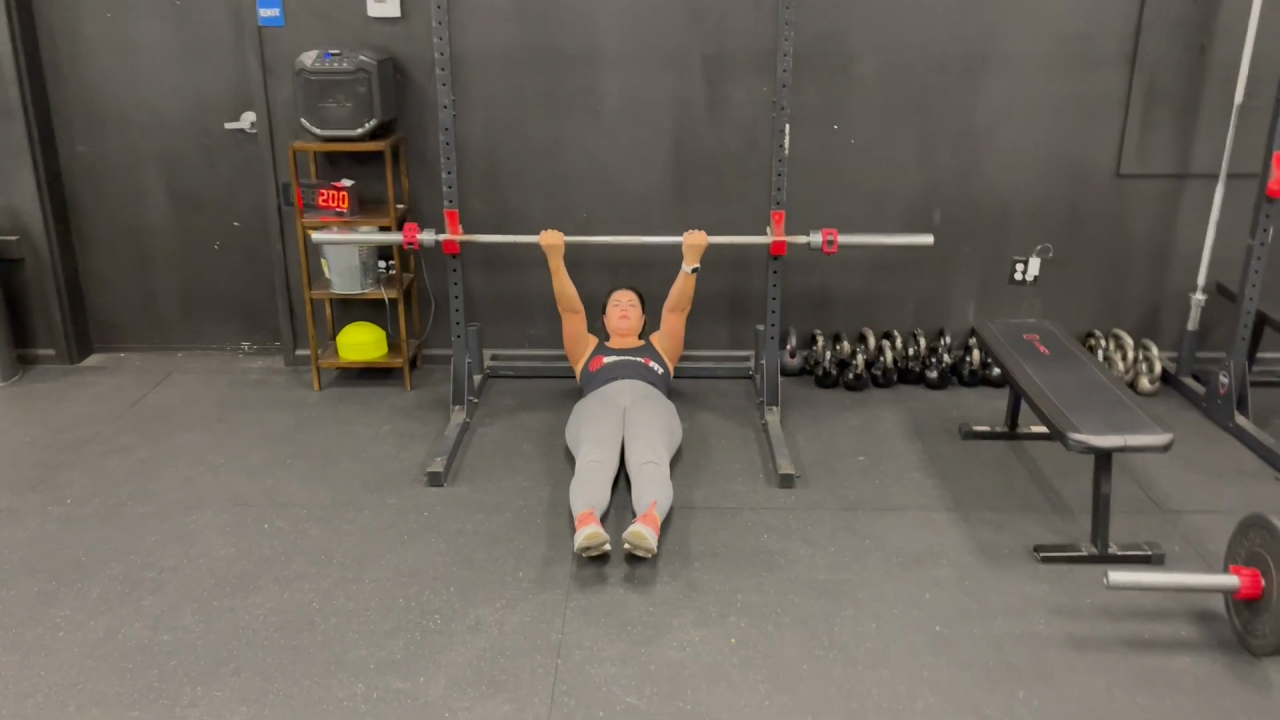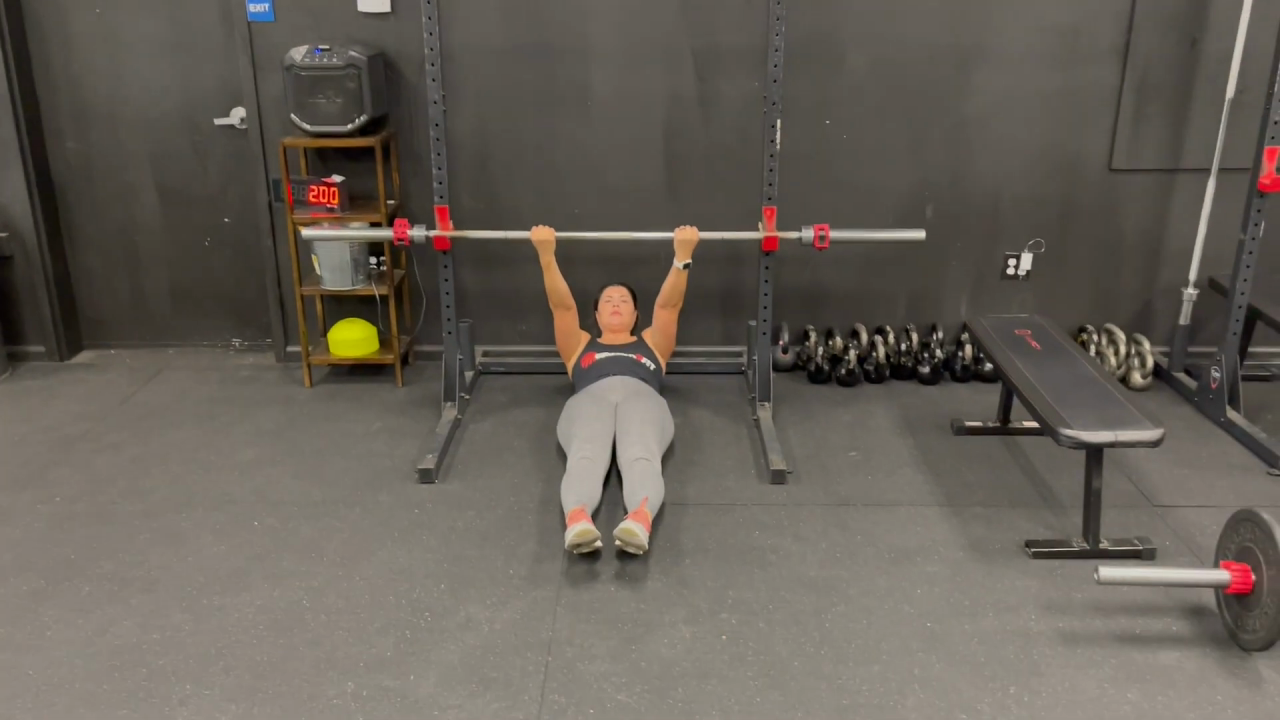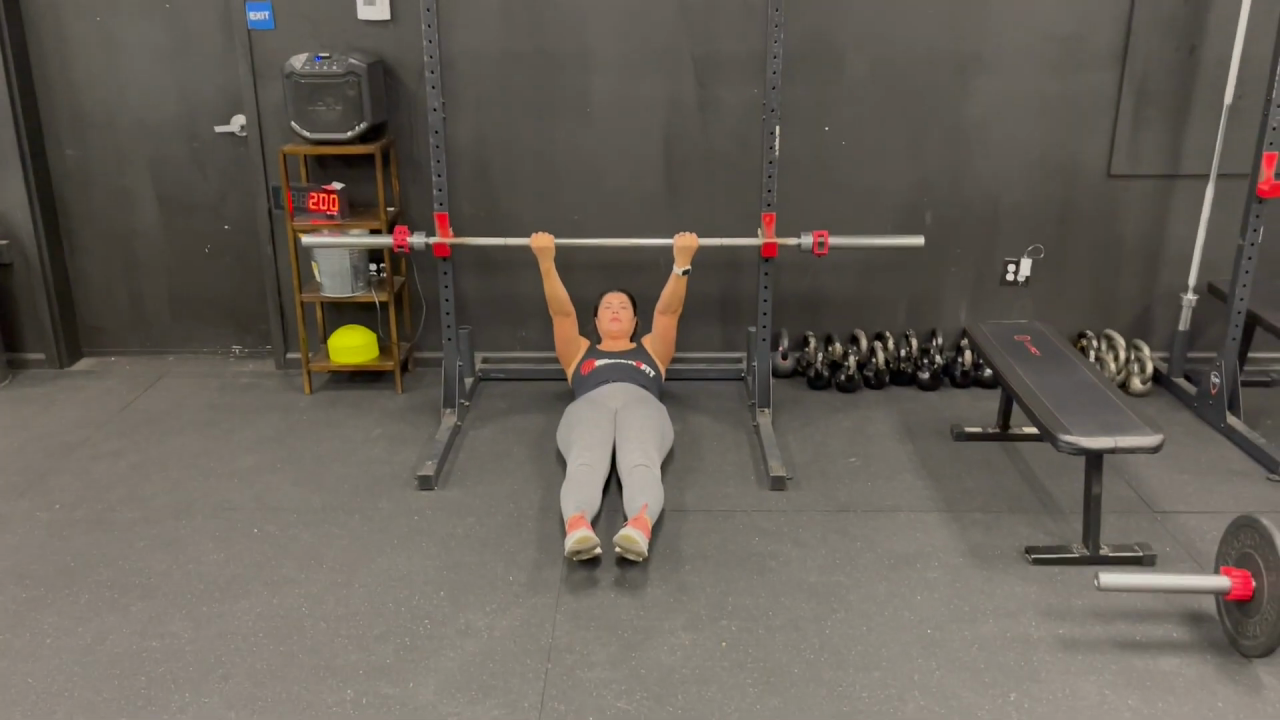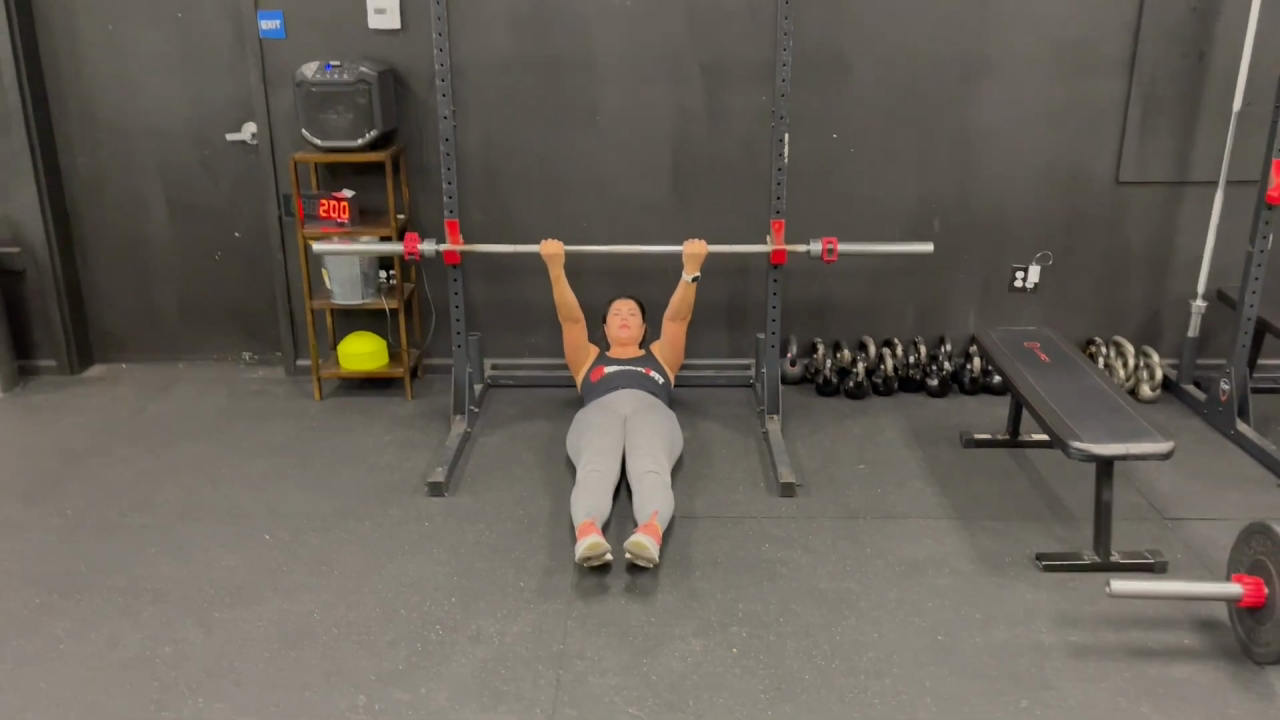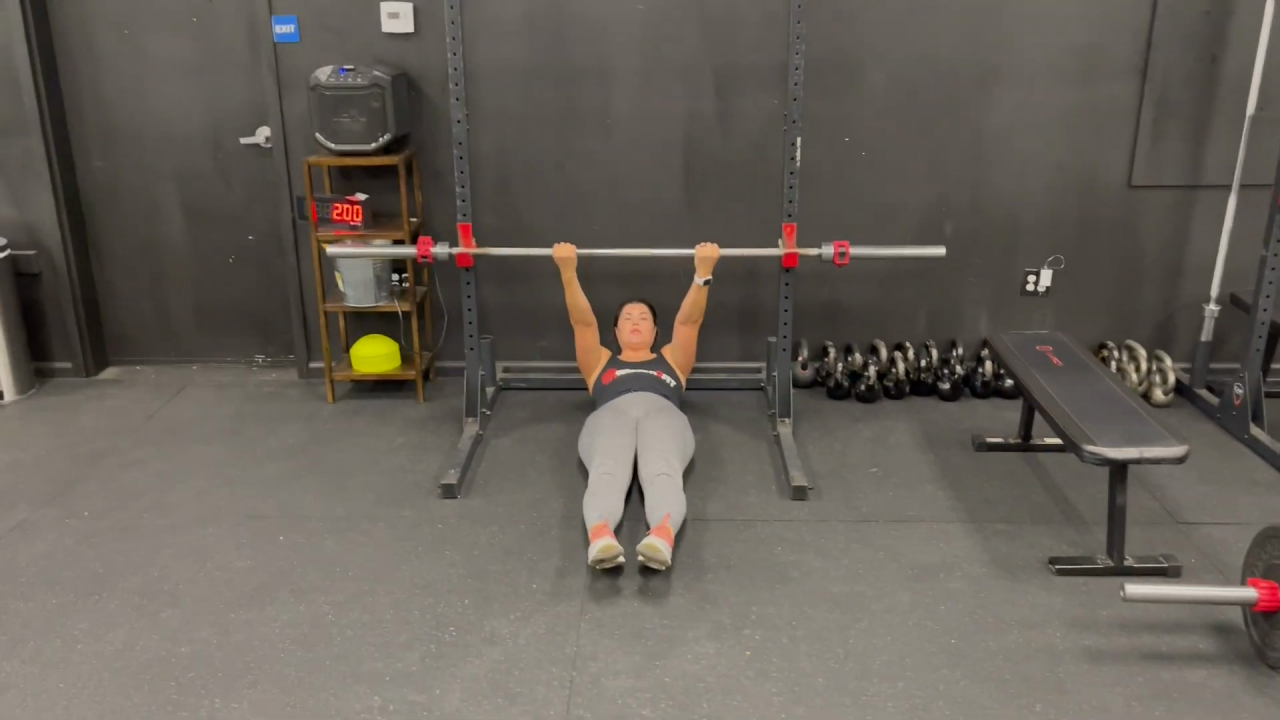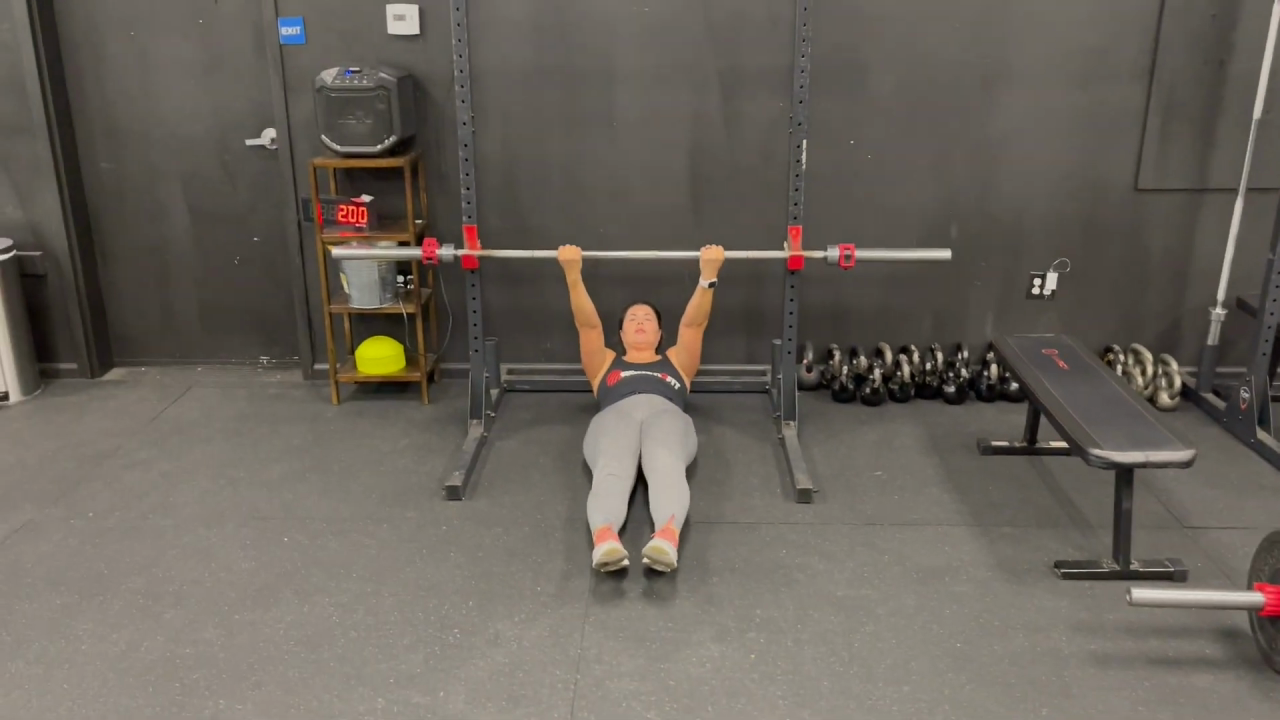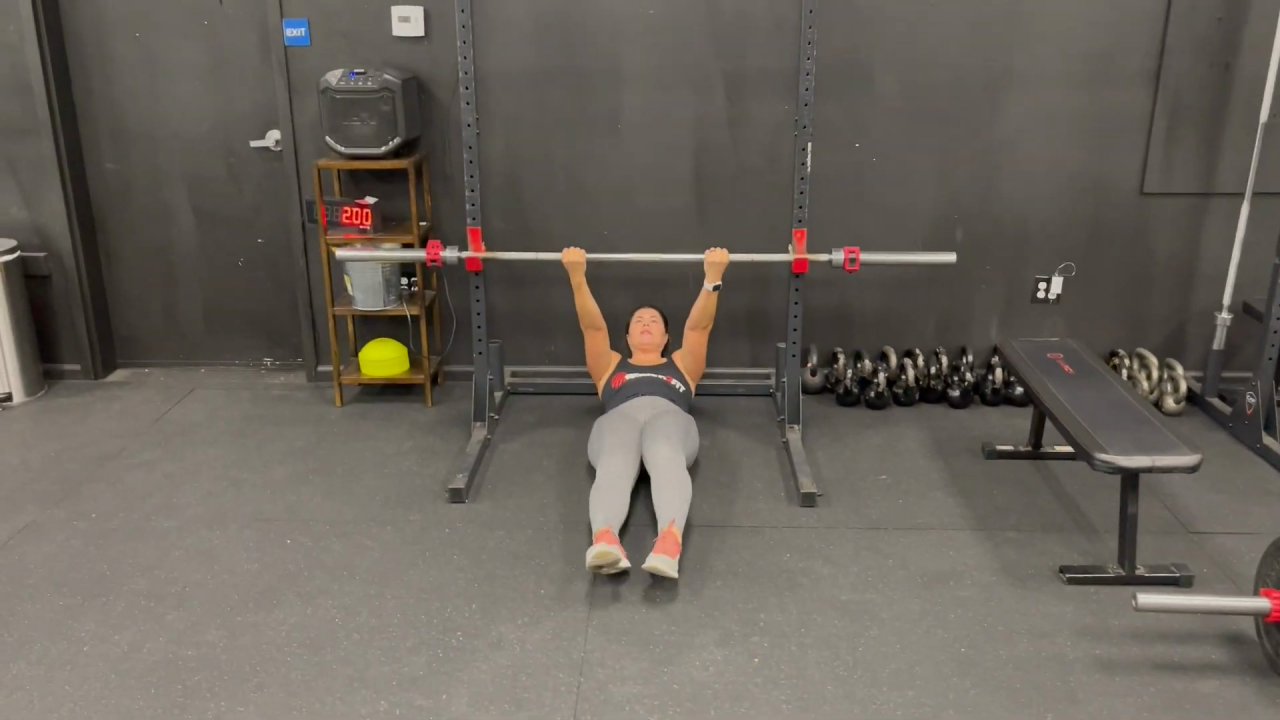
dt=0.3s
person 1, frame 1
left shoulder: (659, 347)
right shoulder: (588, 349)
left elbow: (677, 308)
right elbow: (570, 309)
left wrist: (691, 260)
right wrist: (555, 258)
left hip: (650, 401)
right hip: (598, 403)
left knee: (650, 461)
right knee: (593, 460)
left ankle: (649, 524)
right ankle: (586, 524)
person 1, frame 2
left shoulder: (652, 343)
right shoulder: (580, 345)
left elbow: (669, 304)
right elbow: (561, 305)
left wrist: (683, 255)
right wrist: (546, 254)
left hip: (642, 398)
right hip: (589, 399)
left knee: (642, 457)
right knee: (584, 457)
left ankle: (640, 520)
right ankle: (577, 520)
person 1, frame 3
left shoulder: (651, 350)
right shoulder: (580, 352)
left elbow: (668, 311)
right elbow: (561, 312)
left wrist: (682, 262)
right wrist: (545, 261)
left hip: (641, 404)
right hip: (589, 406)
left knee: (641, 463)
right knee: (584, 463)
left ankle: (639, 527)
right ankle: (576, 527)
person 1, frame 4
left shoulder: (660, 356)
right shoulder: (589, 359)
left elbow: (678, 317)
right elbow: (570, 319)
left wrist: (691, 268)
right wrist: (555, 268)
left hip: (651, 411)
right hip: (599, 412)
left knee: (651, 470)
right knee: (594, 470)
left ankle: (650, 533)
right ankle: (587, 533)
person 1, frame 5
left shoulder: (671, 360)
right shoulder: (601, 362)
left elbow: (689, 321)
right elbow: (582, 322)
left wrist: (703, 273)
right wrist: (567, 271)
left hip: (662, 413)
right hip: (611, 415)
left knee: (662, 473)
right knee: (606, 473)
left ankle: (662, 536)
right ankle: (600, 536)
person 1, frame 6
left shoulder: (676, 362)
right shoulder: (605, 363)
left elbow: (694, 323)
right elbow: (587, 324)
left wrist: (708, 274)
right wrist: (572, 273)
left hip: (666, 415)
right hip: (615, 416)
left knee: (665, 465)
right knee: (611, 474)
left ankle: (667, 537)
right ankle: (604, 539)
person 1, frame 7
left shoulder: (681, 365)
right shoulder: (610, 365)
left elbow: (700, 326)
right elbow: (592, 326)
left wrist: (713, 277)
right wrist: (577, 276)
left hip: (669, 416)
right hip: (620, 417)
left knee: (666, 456)
right knee: (613, 466)
left ankle: (669, 541)
right ankle: (603, 540)
